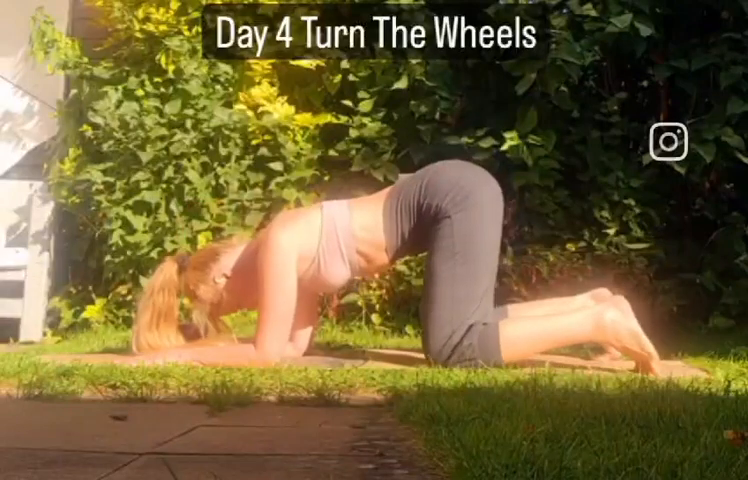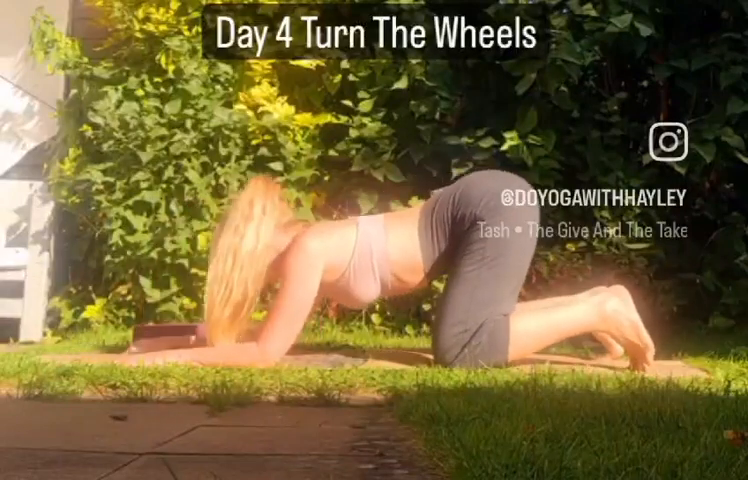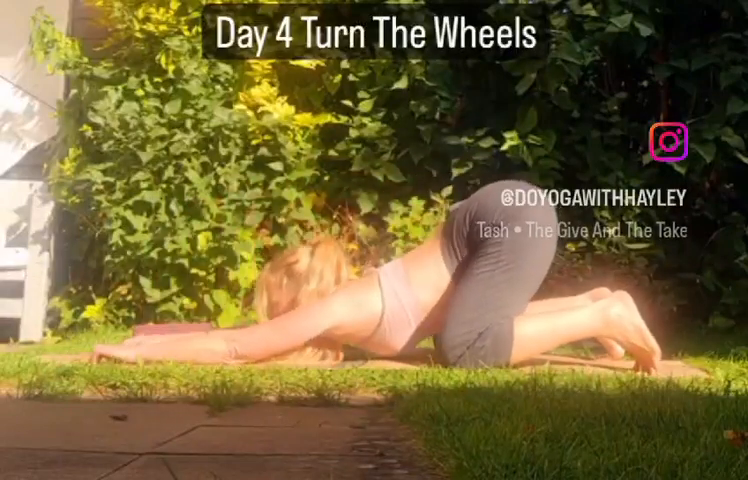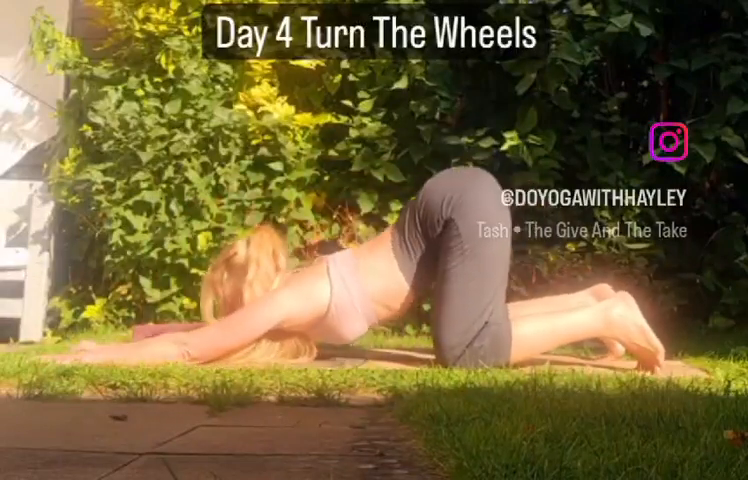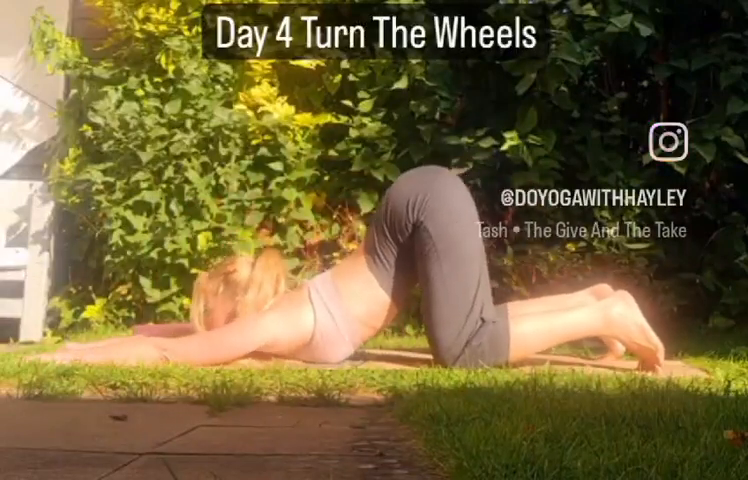
dt=1s
person 1, frame 1
left shoulder: (275, 249)
right shoulder: (294, 259)
left elbow: (267, 353)
right elbow: (293, 346)
left wrist: (184, 355)
right wrist: (204, 341)
left hip: (456, 195)
right hip: (455, 194)
left knee: (453, 347)
right knee: (465, 325)
left ankle: (602, 322)
right ankle: (588, 302)
person 1, frame 2
left shoulder: (307, 251)
right shoulder: (307, 248)
left elbow: (266, 354)
right elbow: (272, 334)
left wrist: (178, 358)
right wrist: (184, 343)
left hip: (493, 206)
right hip: (489, 203)
left knee: (459, 348)
right knee: (475, 326)
left ankle: (601, 312)
right ankle: (594, 300)
person 1, frame 3
left shoulder: (335, 309)
right shoulder: (345, 303)
left elbow: (234, 346)
right elbow: (242, 331)
left wrist: (141, 352)
right wrist: (159, 337)
left hip: (513, 217)
right hip: (504, 216)
left knee: (463, 348)
right knee: (482, 325)
left ankle: (603, 318)
right ankle: (594, 302)
person 1, frame 4
left shoulder: (288, 299)
right shoulder: (296, 297)
left elbow: (190, 348)
right elbow: (202, 332)
left wrist: (111, 357)
right wrist: (132, 339)
left hip: (461, 203)
right hip: (458, 203)
left knee: (464, 351)
right knee: (475, 329)
left ankle: (605, 318)
right ankle: (594, 298)
person 1, frame 5
left shoulder: (270, 327)
right shoulder: (271, 311)
left elbow: (169, 353)
right elbow: (197, 334)
left wrist: (87, 353)
right wrist: (139, 332)
left hip: (425, 203)
right hip: (425, 202)
left knee: (464, 351)
right knee: (473, 331)
left ankle: (603, 316)
right ankle: (594, 298)
